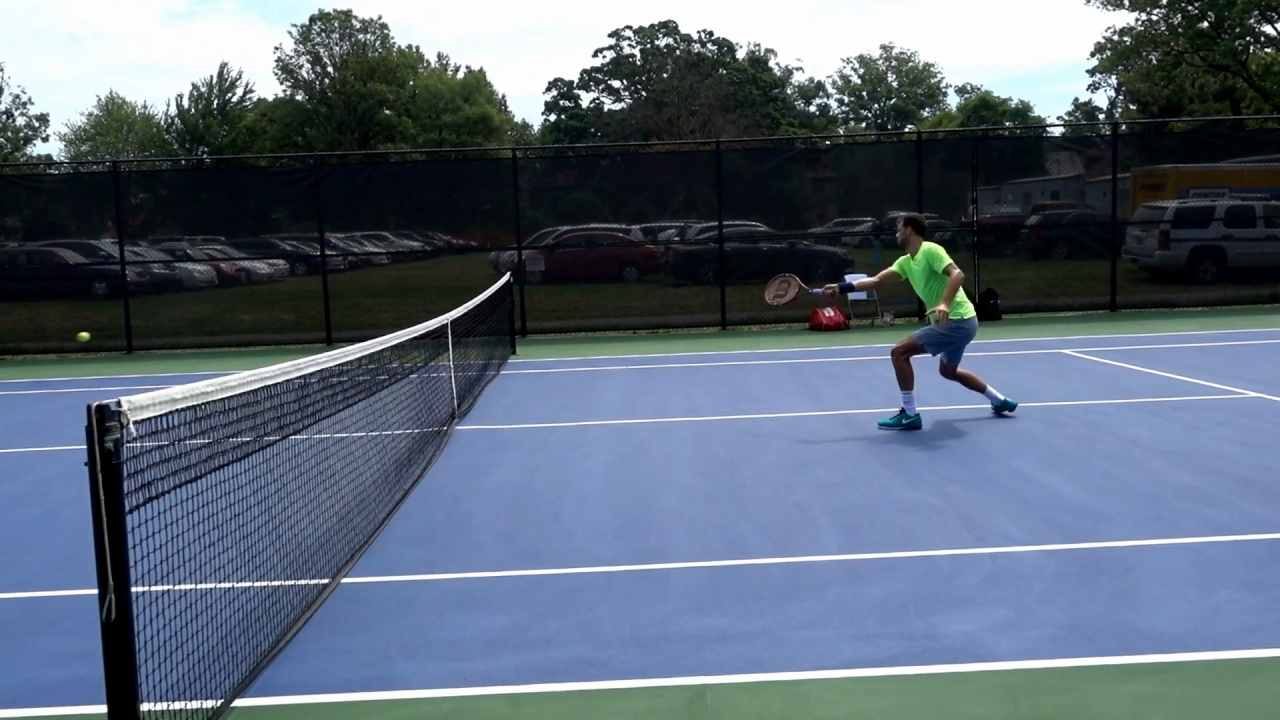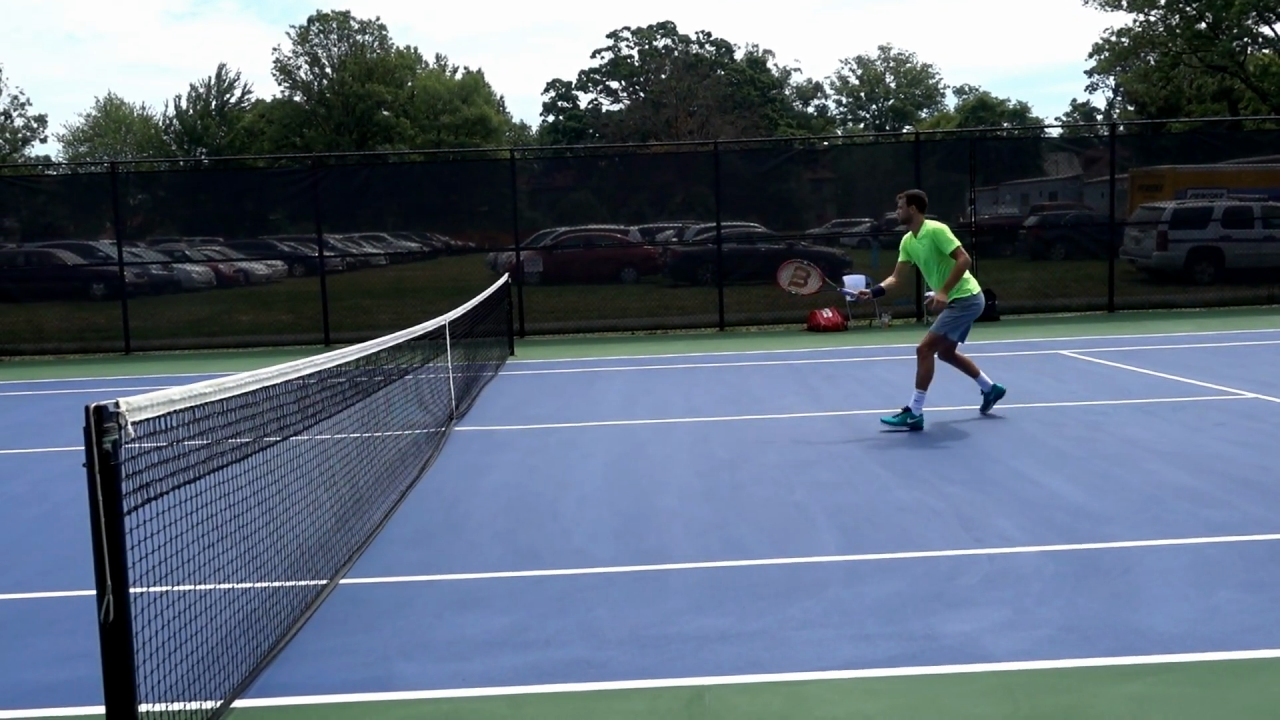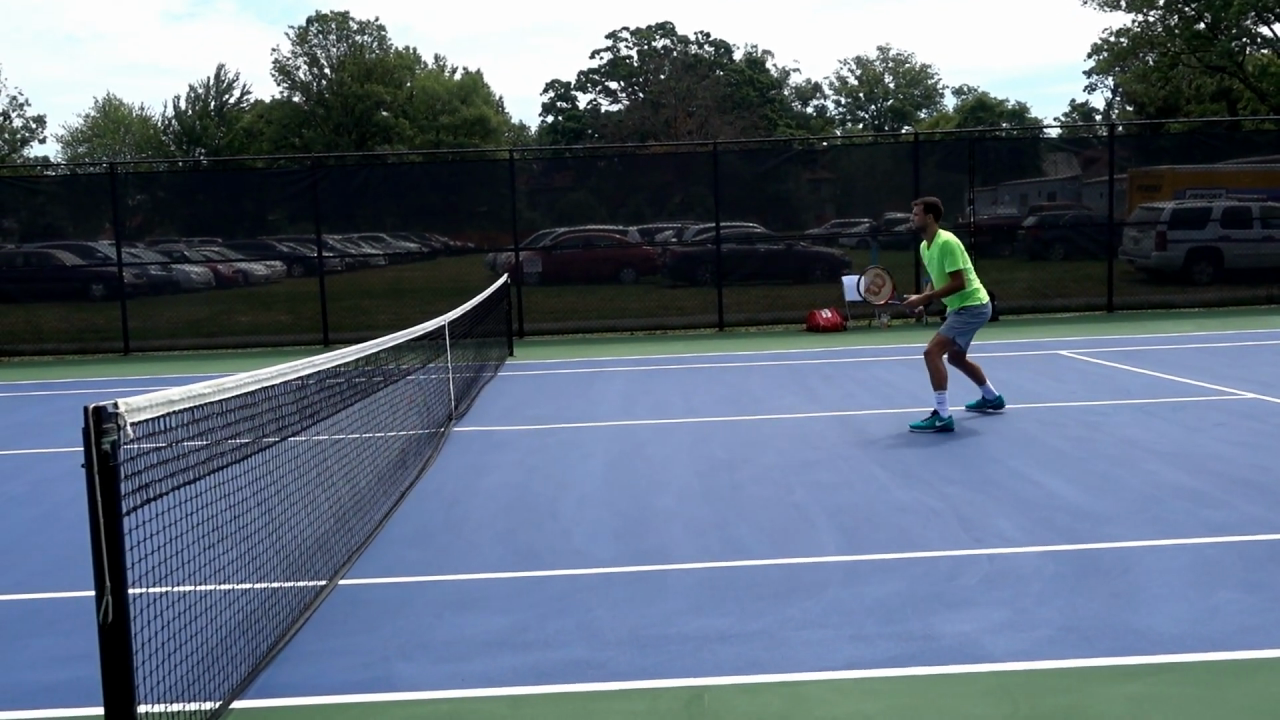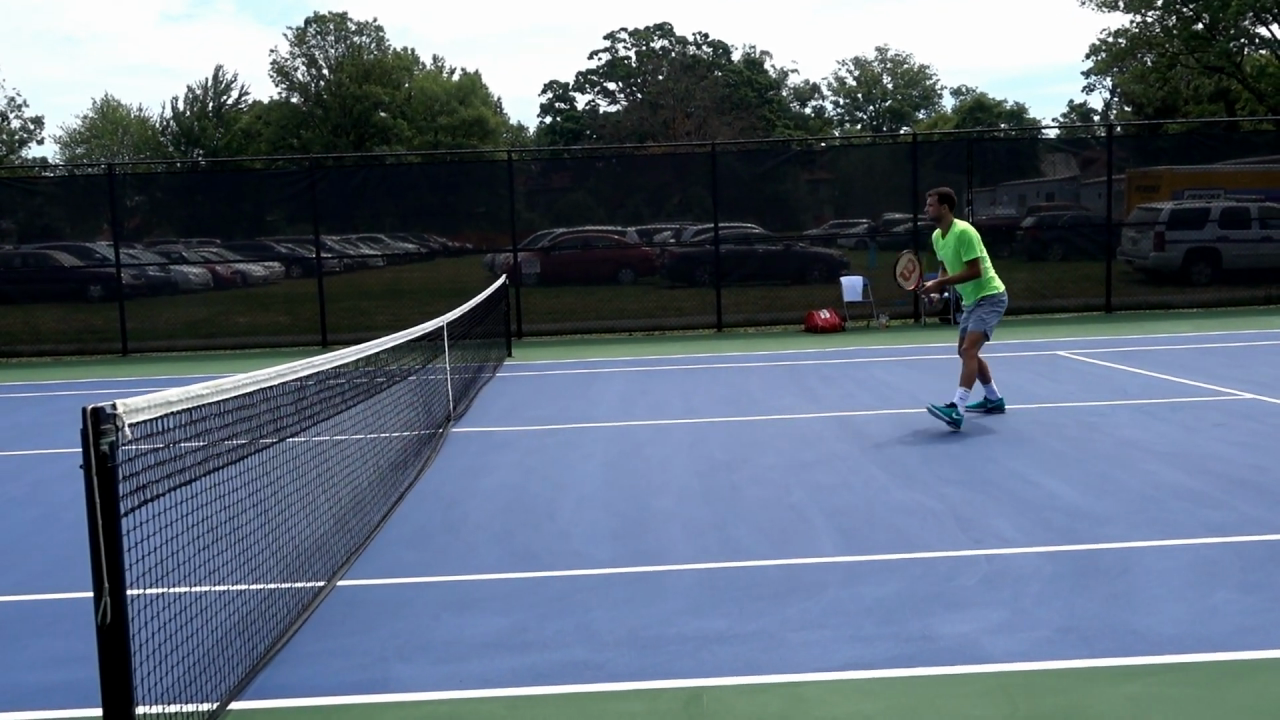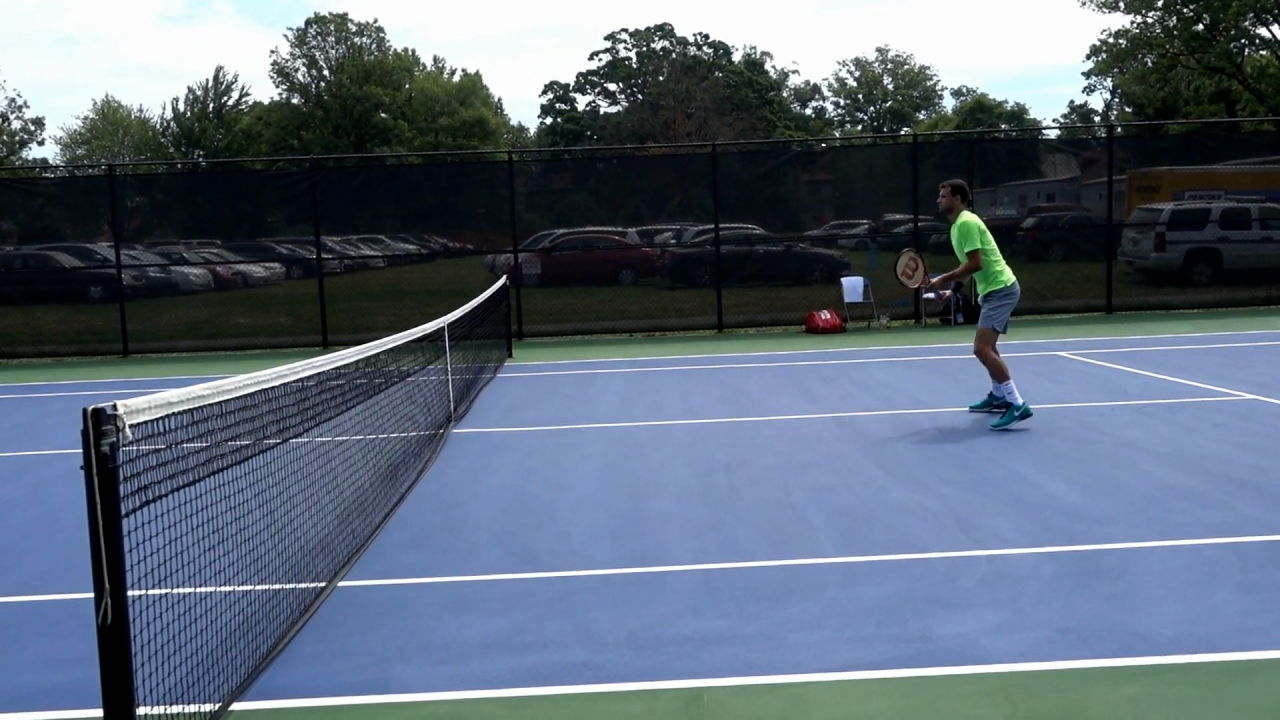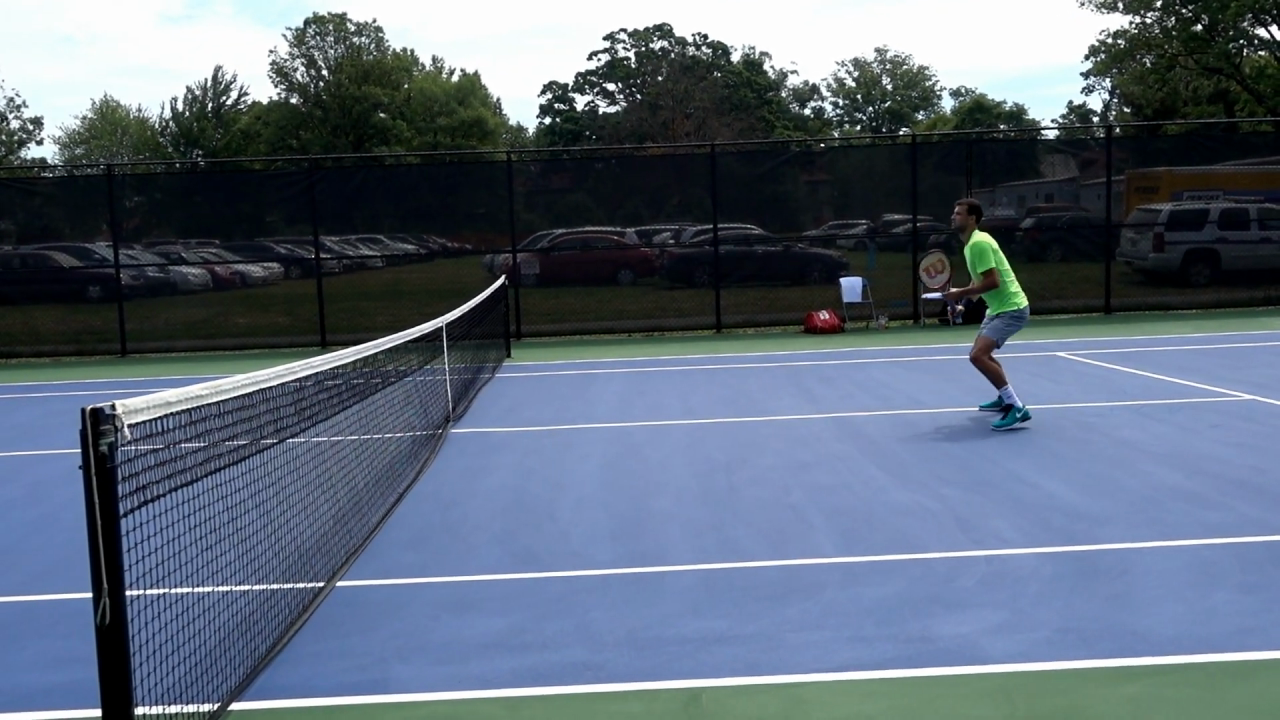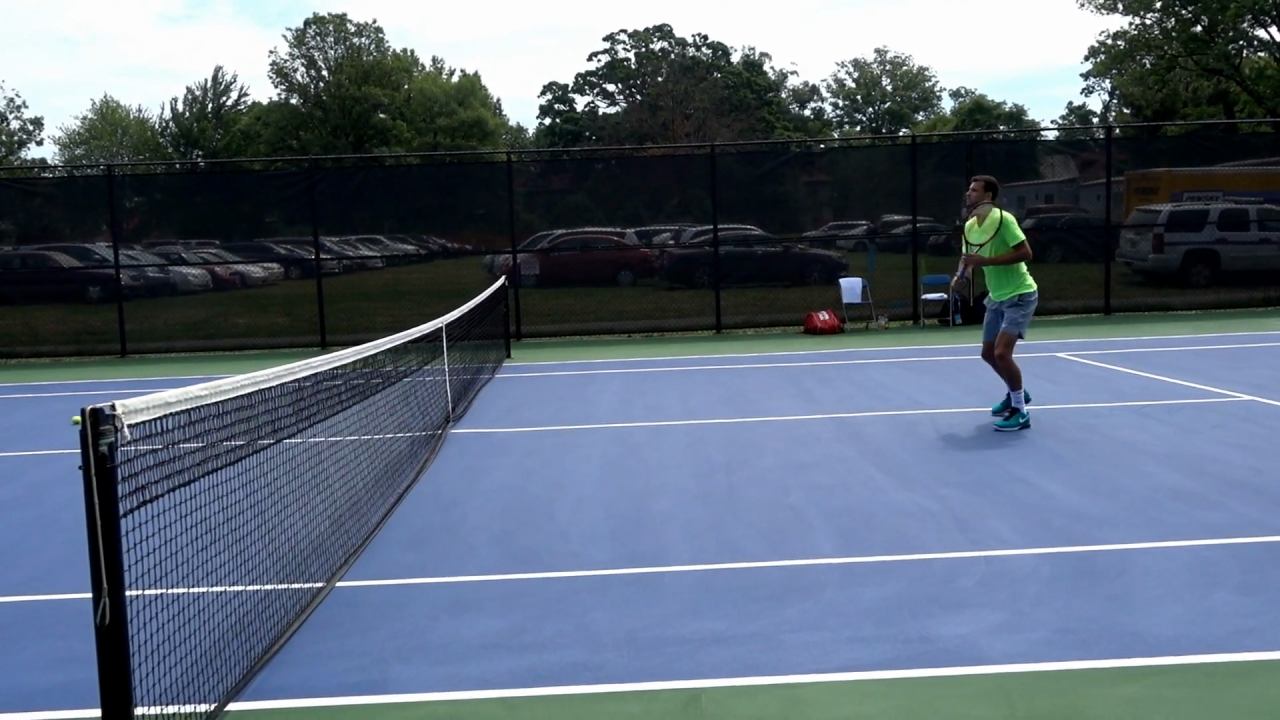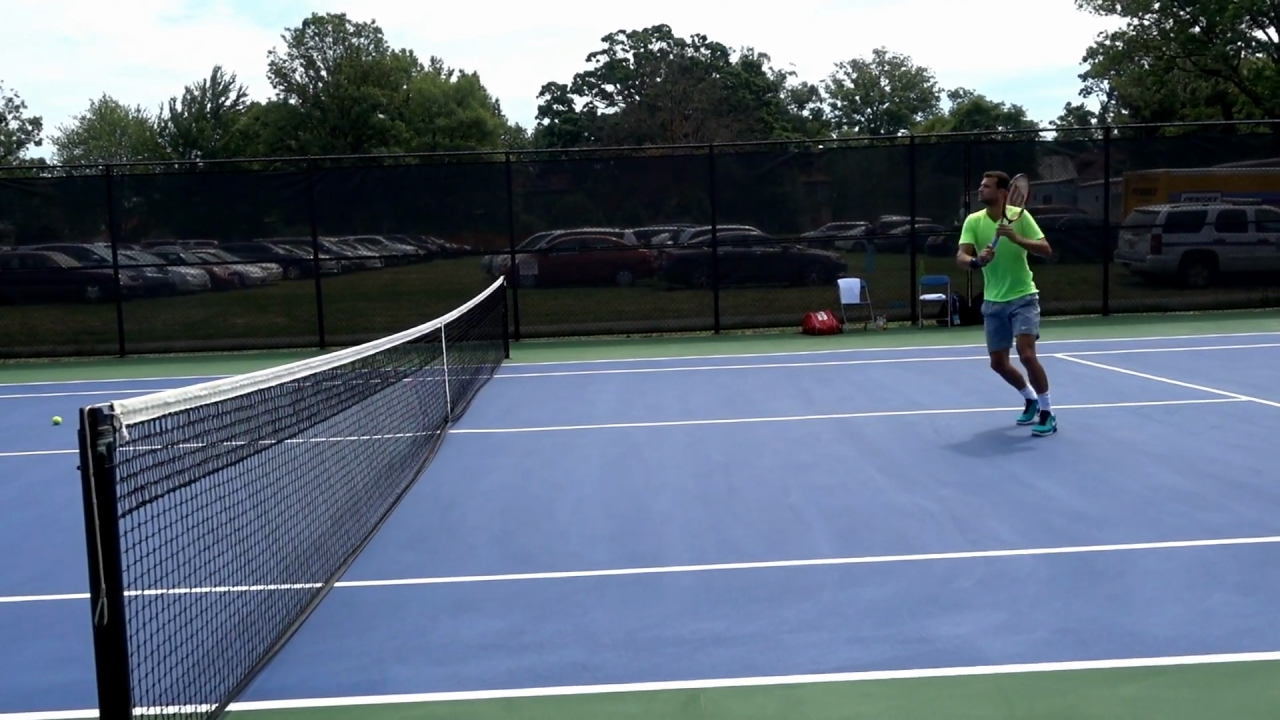
dt=0.2s
person 1, frame 1
left shoulder: (930, 250)
right shoulder: (904, 262)
left elbow: (956, 274)
right elbow: (876, 281)
left wrist: (943, 304)
right wrist: (842, 287)
left hip: (957, 320)
right hip: (961, 322)
left knee: (900, 353)
right knee: (949, 371)
left ankle: (910, 415)
right ankle: (1000, 400)
person 1, frame 2
left shoulder: (936, 229)
right shoulder: (907, 241)
left elbow: (964, 260)
right elbow: (896, 278)
left wrist: (943, 291)
right wrist: (874, 291)
left hip: (967, 298)
right hip: (959, 300)
left knee: (924, 349)
right knee: (946, 353)
left ankle: (914, 413)
right ankle: (990, 388)
person 1, frame 3
left shoulder: (947, 242)
right shoulder: (924, 247)
left elbow: (959, 283)
right elbow: (934, 281)
left wrist: (924, 298)
right wrist: (922, 300)
left hip: (972, 307)
right hip: (959, 308)
left knee: (932, 353)
right knee: (956, 357)
left ankle: (942, 416)
right ankle: (992, 397)
person 1, frame 4
left shoulder: (963, 231)
right shoulder: (937, 236)
left elbow: (975, 271)
right elbow: (947, 269)
left wrist: (938, 284)
right wrist: (937, 286)
left hip: (989, 297)
right hip: (972, 300)
left knee: (968, 350)
right knee: (967, 351)
left ankle: (956, 409)
right ankle: (993, 397)
person 1, frame 5
left shoulder: (966, 223)
right shoulder: (957, 226)
left elbow: (975, 264)
left wrist: (943, 279)
right wrist: (950, 285)
left hip: (1001, 291)
right hip: (991, 291)
left knee: (981, 348)
right knee: (984, 345)
left ankle: (1017, 405)
right ankle: (998, 395)
person 1, frame 6
left shoulder: (980, 243)
right shoulder: (969, 244)
left elbow: (993, 282)
left wrist: (961, 293)
right wrist: (960, 297)
left hip: (1011, 310)
right hip: (998, 310)
left knee: (977, 355)
right knee: (981, 354)
left ankle: (1017, 408)
right ankle: (1004, 397)
person 1, frame 7
left shoulder: (1003, 219)
right shoulder: (969, 226)
left elbow: (1025, 253)
right elbow: (966, 262)
left wrist: (988, 259)
left hip: (1021, 295)
right hip: (996, 298)
left knee: (1002, 353)
right knee: (988, 353)
left ankle: (1019, 411)
right ankle: (1014, 395)
person 1, frame 8
left shoulder: (1021, 217)
right shoulder: (973, 221)
left elbow: (1047, 251)
right elbow: (961, 258)
left wrist: (1017, 238)
right wrist: (977, 261)
left hip: (1024, 298)
right hip: (994, 302)
left knee: (1026, 354)
right knee: (998, 363)
left ankle: (1046, 413)
right ankle: (1032, 398)
